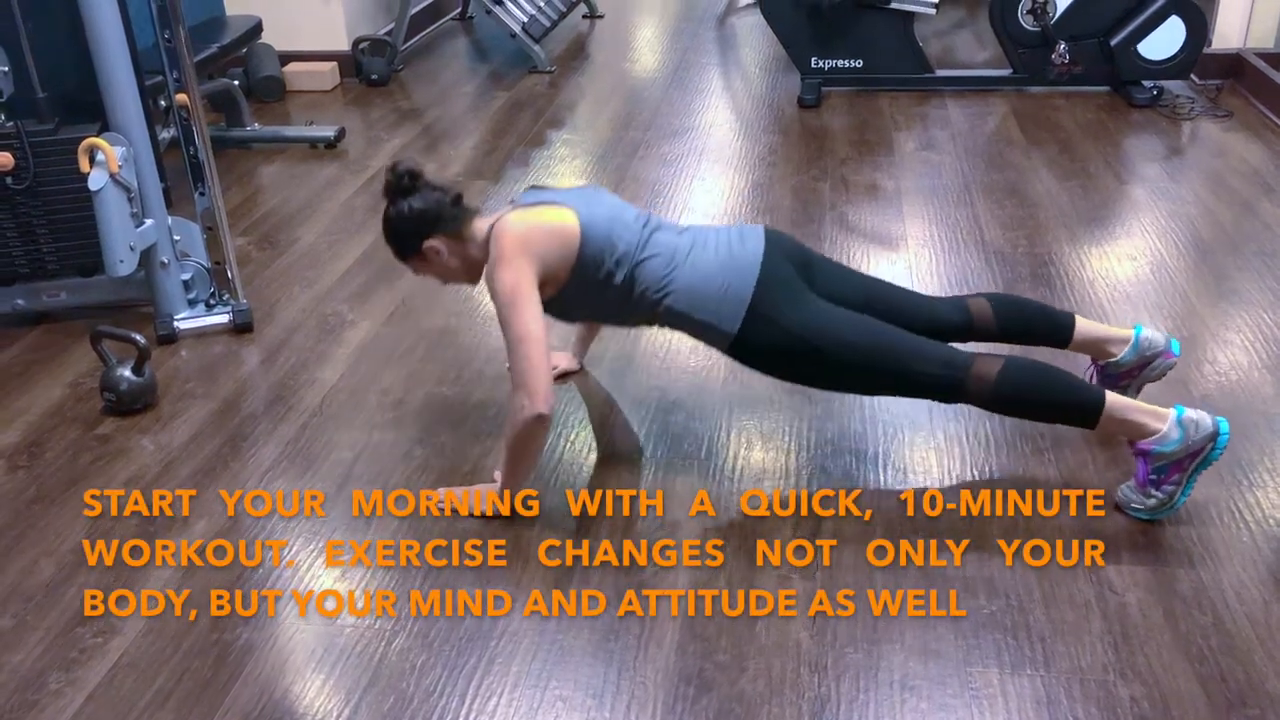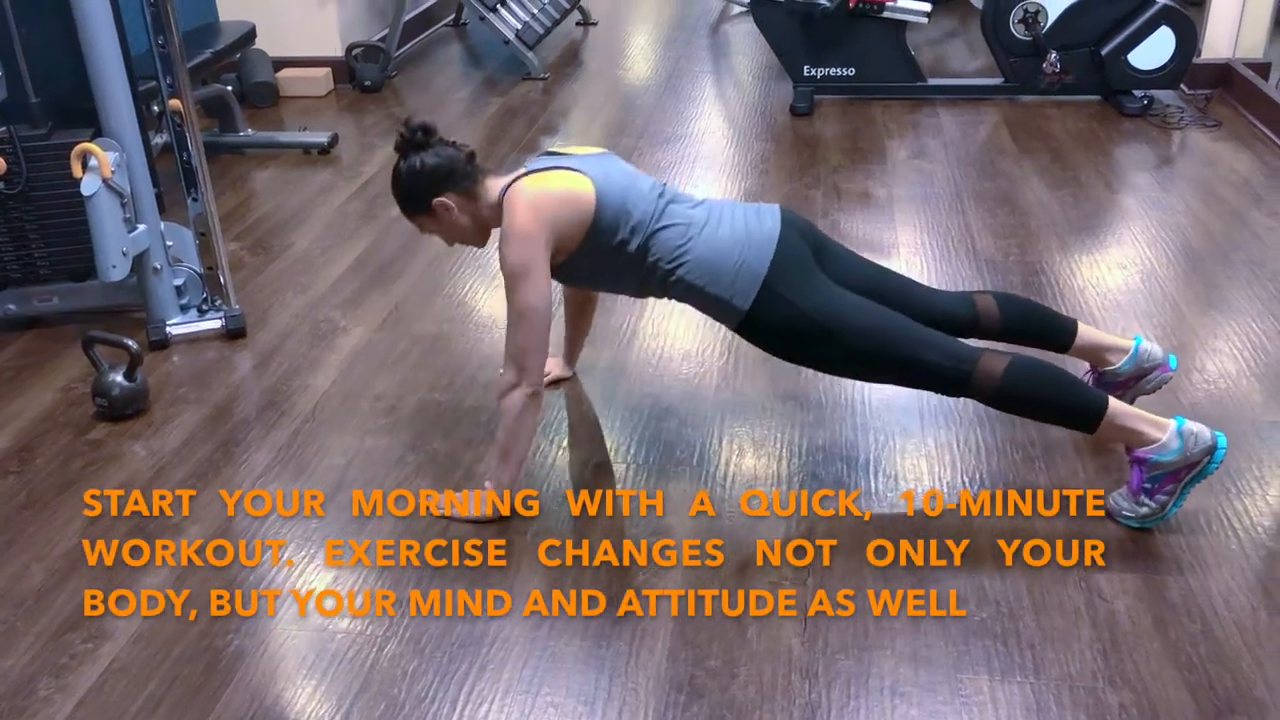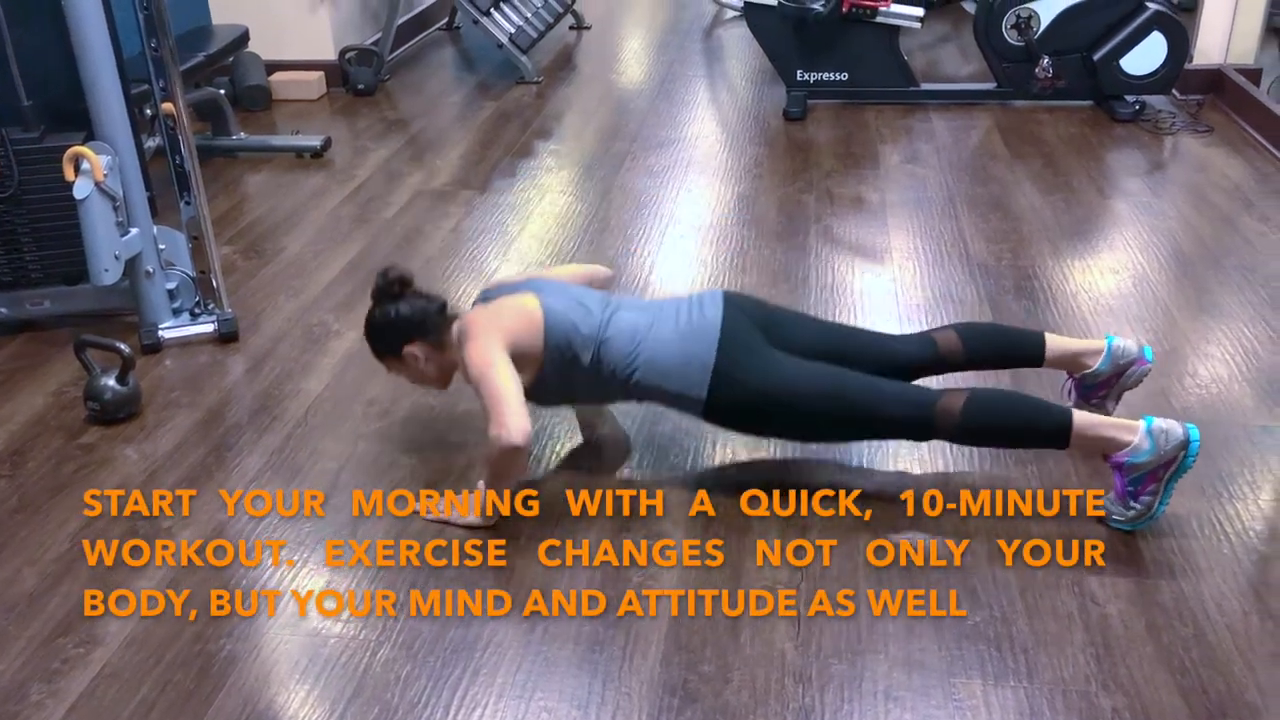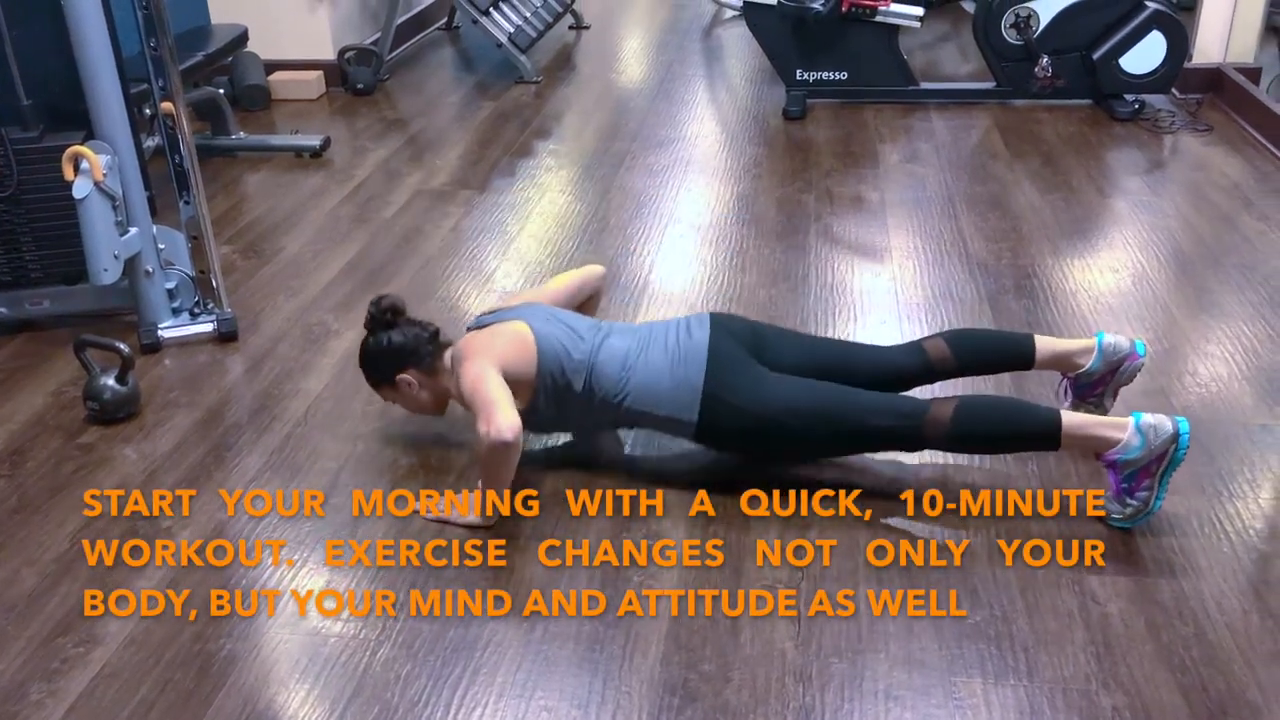
dt=0.4s
person 1, frame 1
left shoulder: (506, 255)
right shoulder: (535, 202)
left elbow: (532, 406)
left wrist: (504, 494)
right wrist: (580, 351)
left hip: (749, 311)
right hip: (753, 254)
left knee: (942, 372)
right knee: (941, 317)
left ankle: (1168, 433)
right ankle: (1126, 345)
person 1, frame 2
left shoulder: (520, 223)
right shoulder: (547, 170)
left elbow: (522, 385)
left wrist: (495, 495)
right wrist: (570, 358)
left hip: (755, 288)
right hip: (765, 234)
left knee: (949, 365)
right knee: (947, 311)
left ankle: (1167, 440)
right ankle: (1124, 354)
person 1, frame 3
left shoulder: (480, 346)
right shoulder: (506, 295)
left elbow: (514, 435)
right elbow: (599, 272)
left wrist: (490, 504)
left hip: (719, 381)
right hip: (718, 322)
left knee: (910, 411)
right knee: (905, 354)
left ankle: (1138, 440)
right ankle: (1099, 354)
person 1, frame 4
left shoulder: (472, 365)
right shoulder: (499, 320)
left elbow: (502, 435)
right elbow: (594, 273)
left wrist: (487, 506)
left hip: (713, 399)
right hip: (711, 337)
left knee: (902, 421)
right knee: (897, 365)
left ankle: (1130, 438)
right ankle: (1092, 353)
